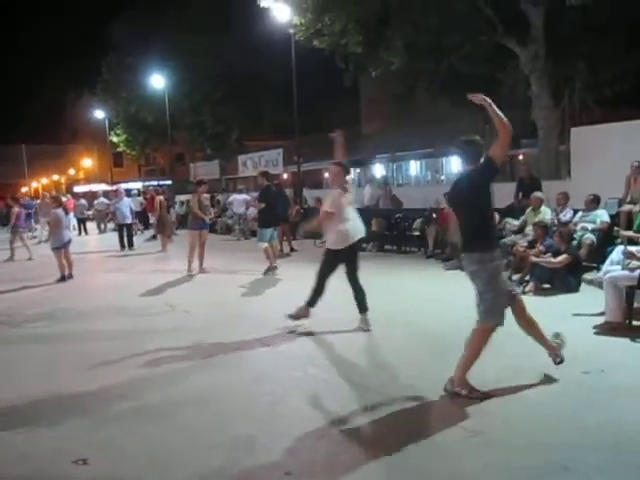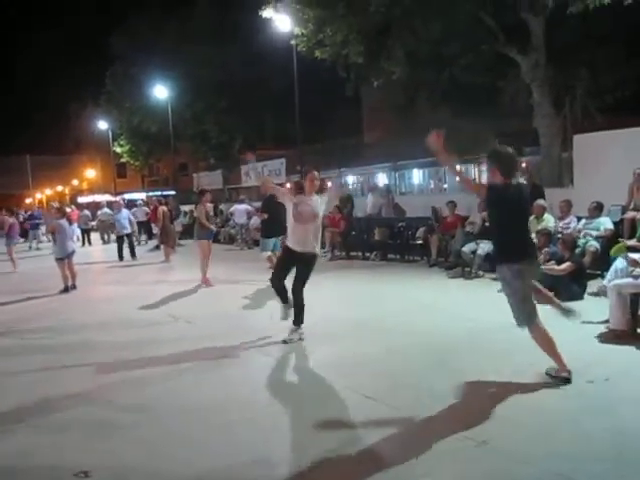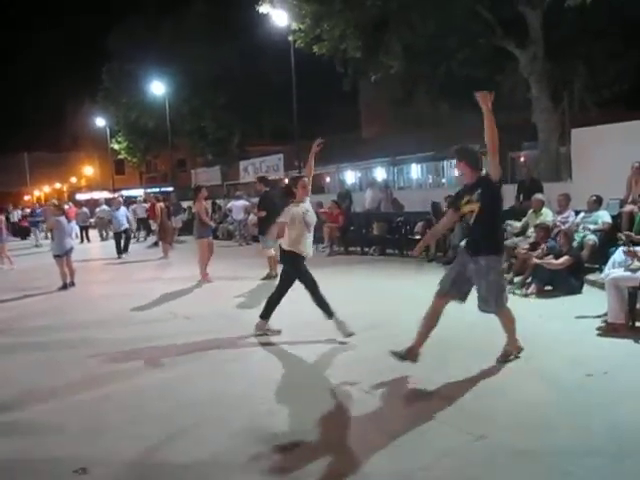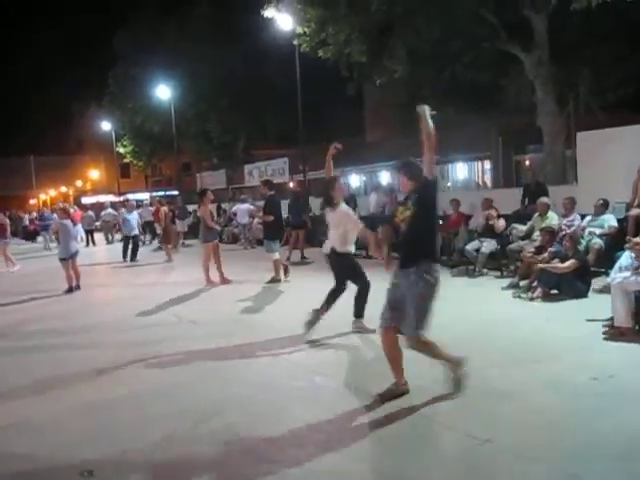
dt=0.4s
person 1, frame 1
left shoulder: (457, 187)
right shoulder: (480, 176)
right elbow: (505, 132)
right wrist: (486, 103)
left hip: (474, 256)
right hip: (482, 257)
left knee: (514, 304)
right knee: (488, 321)
left ankle: (551, 347)
right ankle: (457, 380)
person 1, frame 2
left shoulder: (499, 195)
right shoulder: (521, 190)
left elbow: (465, 181)
left wrist: (439, 150)
left hip: (511, 266)
right hip: (527, 259)
left knee: (530, 322)
right knee: (528, 285)
left ankle: (561, 368)
right ankle: (558, 305)
person 1, frame 3
left shoulder: (490, 184)
right shoulder: (462, 194)
left elbow: (493, 148)
right elbow: (444, 224)
left wrist: (487, 110)
right wrist: (421, 246)
left hip: (489, 259)
right hip: (467, 256)
left knee: (498, 309)
right knee: (440, 299)
left ankle: (512, 344)
right ankle: (414, 349)
person 1, frame 4
left shoulder: (425, 192)
right shoulder: (408, 207)
left elbow: (429, 147)
right elbow: (402, 241)
left wrist: (425, 116)
left hip: (422, 273)
right hip: (405, 273)
left knee: (414, 338)
right knee: (387, 331)
left ankle: (453, 362)
right ankle: (400, 383)
person 2, frame 1
left shoulder: (336, 196)
right shoulder: (345, 188)
left elbow: (322, 220)
right elbow: (340, 162)
left wrist: (305, 227)
right wrist: (340, 141)
left hip: (339, 243)
right hip: (354, 238)
left knee: (322, 277)
right knee: (353, 279)
left ankle: (306, 309)
right ankle: (364, 318)
person 2, frame 2
left shoulder: (321, 201)
right shoulder: (291, 198)
right elbow: (270, 186)
left hip: (310, 252)
right hip: (290, 249)
left knee: (297, 289)
right knee: (276, 281)
left ankle: (297, 328)
right ankle: (287, 305)
person 2, frame 3
left shoulder: (306, 201)
right shoulder: (293, 209)
left elbow: (309, 174)
right elbow: (279, 226)
left wrist: (313, 154)
left hip: (299, 254)
right hip: (292, 254)
left knee: (281, 290)
right knee: (313, 287)
left ankle: (262, 323)
right ankle: (336, 321)
person 2, frame 4
left shoulder: (329, 206)
right shoulder: (345, 212)
left elbow: (329, 176)
right elbow: (364, 232)
left wrist: (329, 156)
right wrist: (375, 249)
left hip: (331, 252)
right hip: (343, 254)
left knee: (339, 287)
right knee: (364, 284)
left ankle: (320, 311)
right ankle: (358, 322)
